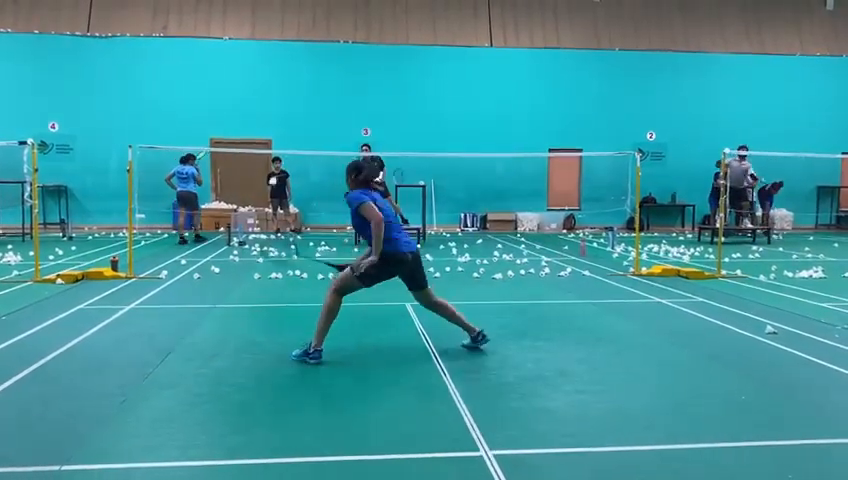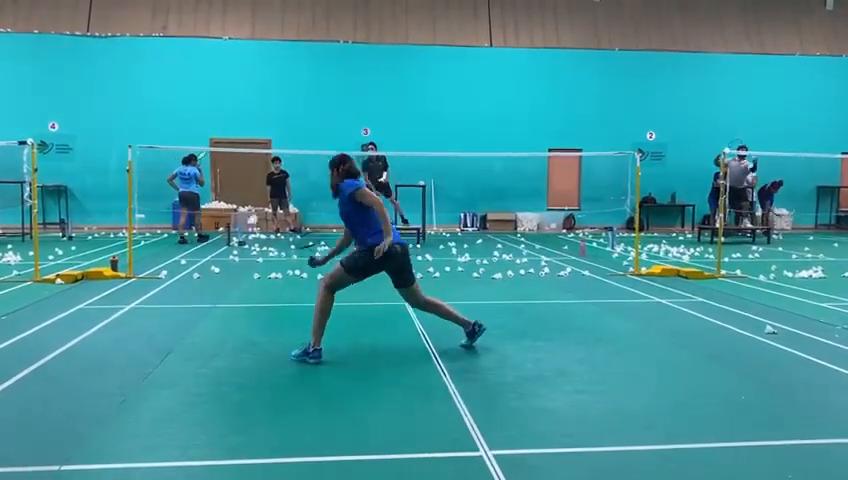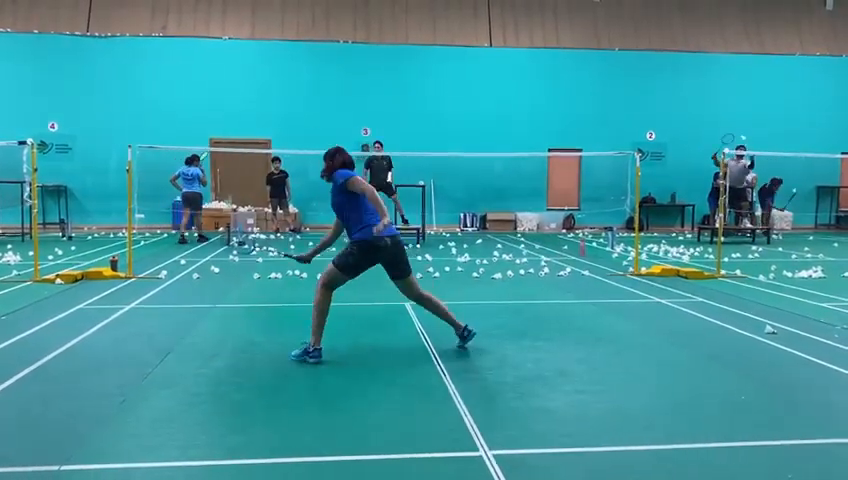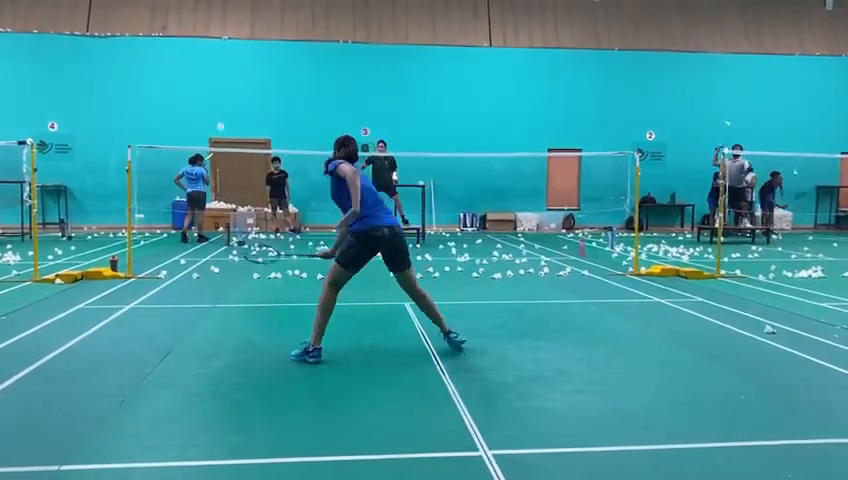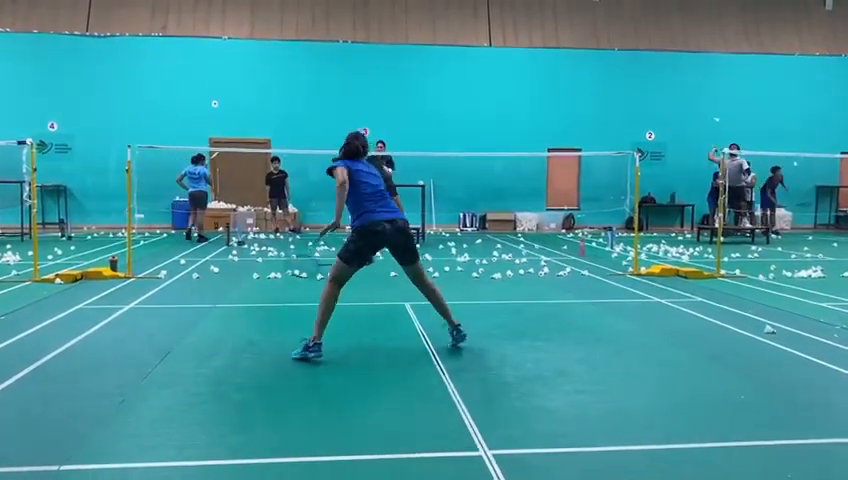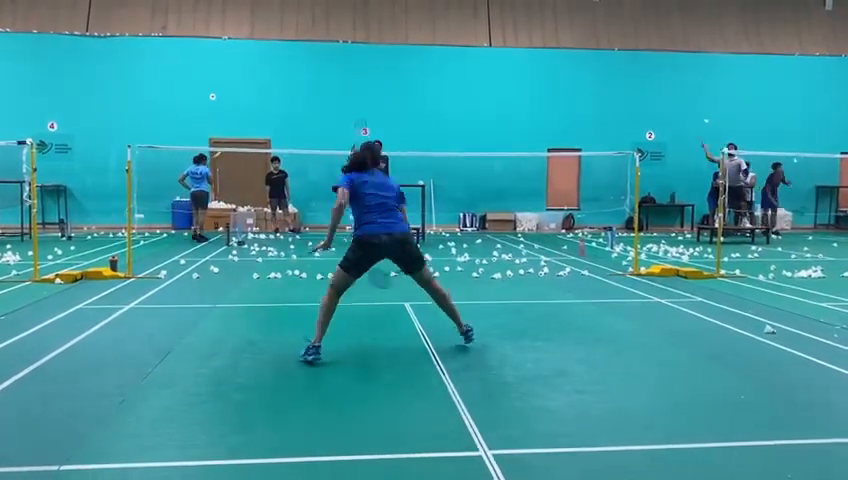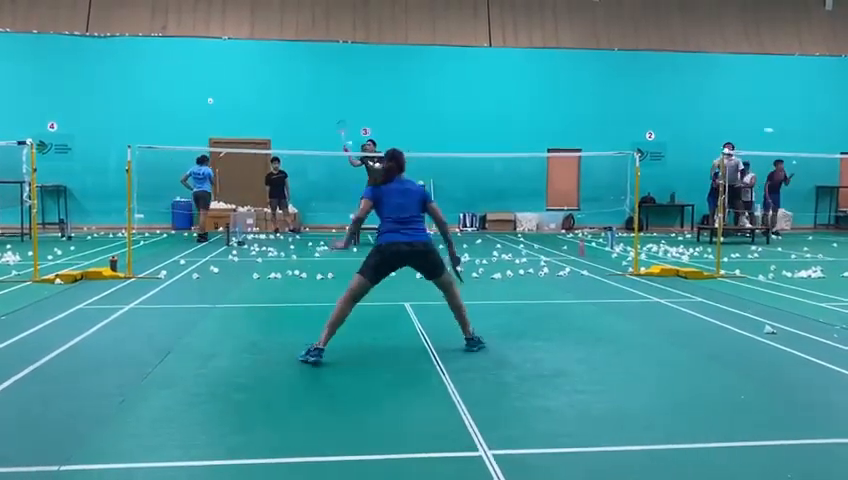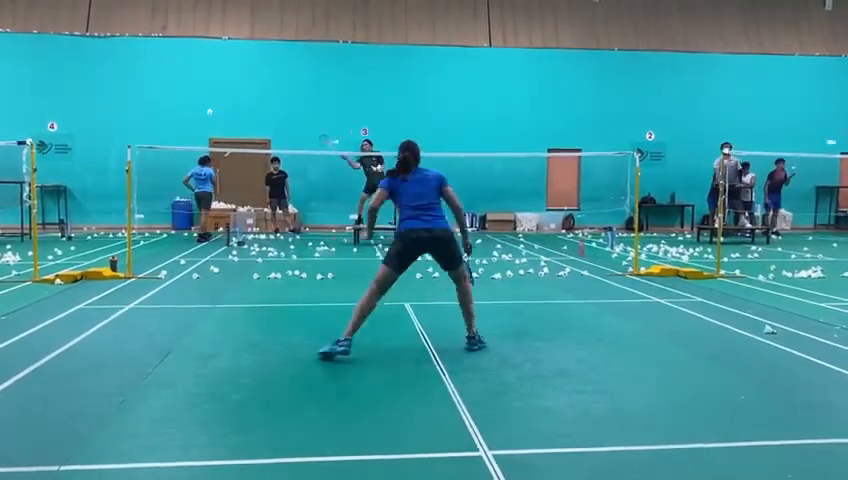
dt=0.1s
person 1, frame 1
left shoulder: (356, 196)
right shoulder: (373, 196)
left elbow: (377, 219)
left wrist: (375, 255)
right wrist: (361, 262)
left hip: (391, 256)
right hip: (410, 254)
left knee: (336, 290)
right knee: (430, 302)
left ankle: (315, 349)
right ankle: (475, 334)
person 1, frame 2
left shoulder: (349, 186)
right shoulder: (347, 194)
left elbow: (376, 202)
right elbow: (349, 238)
left wrist: (388, 237)
right wrist: (325, 258)
left hip: (378, 250)
right hip: (398, 249)
left knee: (327, 286)
right knee: (418, 301)
left ankle: (314, 349)
right ankle: (470, 327)
person 1, frame 3
left shoulder: (342, 175)
right shoulder: (342, 186)
left elbow: (368, 189)
right elbow: (336, 231)
left wrist: (384, 217)
right wrist: (312, 254)
left hip: (368, 244)
right hip: (391, 242)
left knee: (325, 284)
right knee: (415, 293)
left ankle: (314, 348)
right ankle: (461, 329)
person 1, frame 4
left shoulder: (337, 165)
right shoulder: (359, 169)
left elbow: (352, 174)
left wrist: (354, 207)
right wrist: (334, 249)
left hip: (367, 232)
right hip: (393, 231)
left knee: (332, 285)
right knee: (412, 288)
left ankle: (314, 347)
right ankle: (448, 333)
person 1, frame 5
left shoulder: (341, 165)
right shoulder: (373, 170)
left elbow: (342, 182)
left wrist: (337, 218)
right wrist: (370, 251)
left hip: (369, 228)
right hip: (398, 225)
left knee: (334, 281)
right knee: (422, 280)
left ankle: (315, 343)
right ankle: (454, 328)
person 1, frame 6
left shoulder: (349, 177)
right shoulder: (391, 183)
left elbow: (339, 204)
left wrist: (329, 238)
right wrist: (405, 256)
left hip: (368, 241)
right hip: (400, 238)
left knee: (334, 289)
right knee: (431, 285)
left ankle: (315, 346)
right ankle: (464, 329)
person 1, frame 7
left shoulder: (376, 188)
right shoulder: (419, 189)
left elbow: (359, 217)
right elbow: (441, 222)
left wrist: (347, 242)
right wrist: (452, 250)
left hip: (389, 247)
right hip: (421, 246)
left knee: (350, 296)
right knee: (449, 288)
left ankle: (319, 348)
right ankle: (470, 337)
person 1, frame 8
left shoulder: (392, 180)
right shoulder: (436, 176)
left elbow: (373, 206)
right elbow: (458, 208)
left wrist: (369, 233)
right wrist: (465, 237)
left hip: (409, 235)
right hip: (440, 234)
left knee: (376, 289)
right knee: (462, 280)
left ankle: (344, 340)
right ankle: (472, 335)
